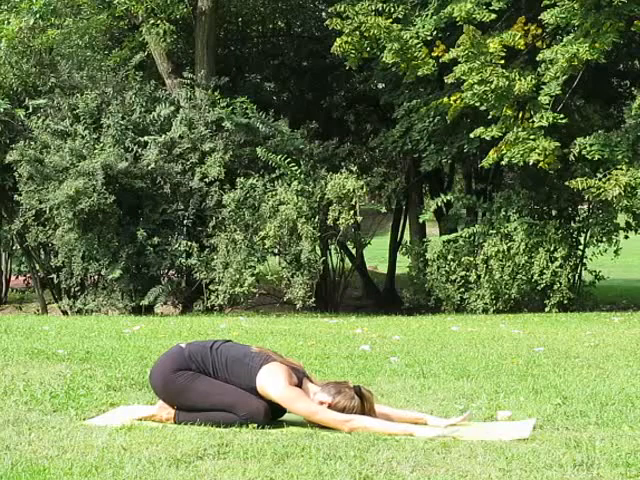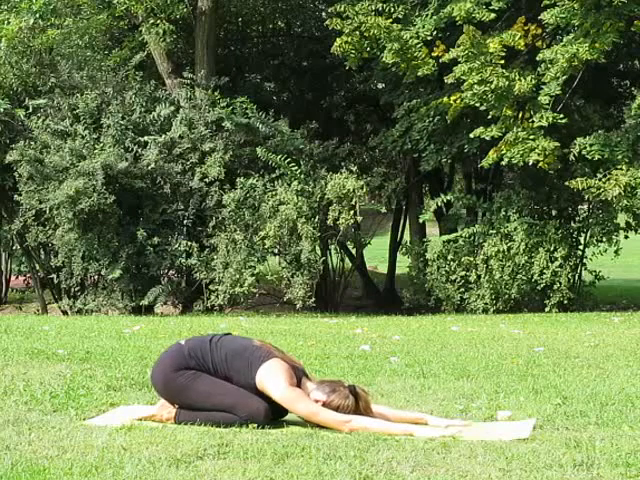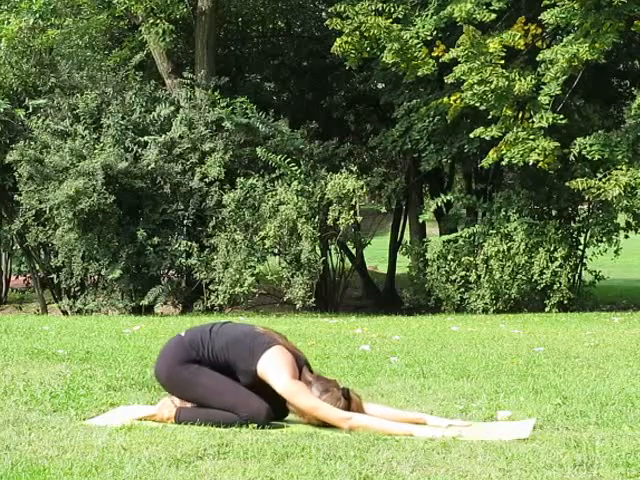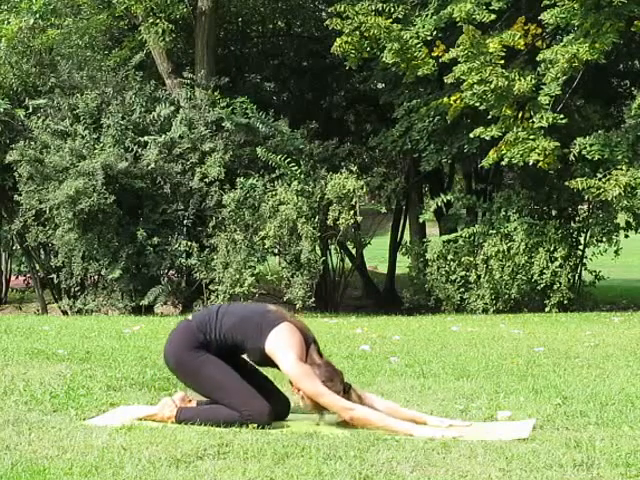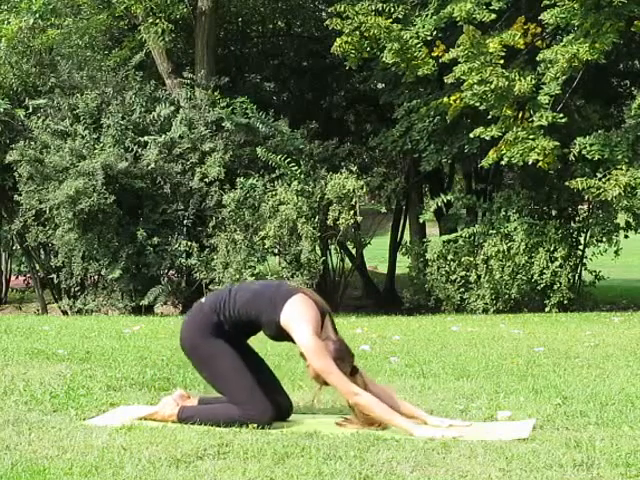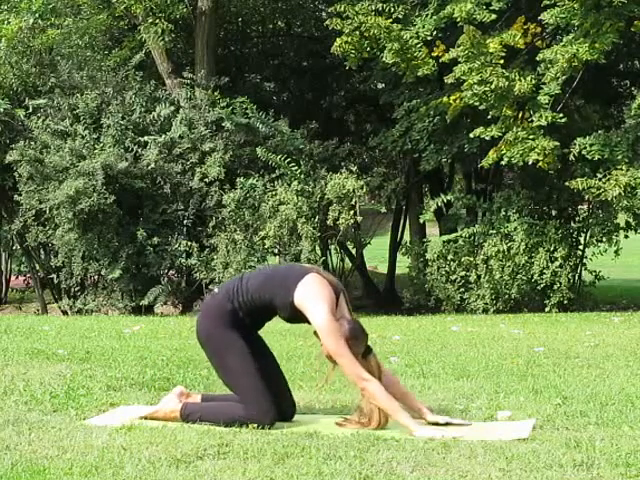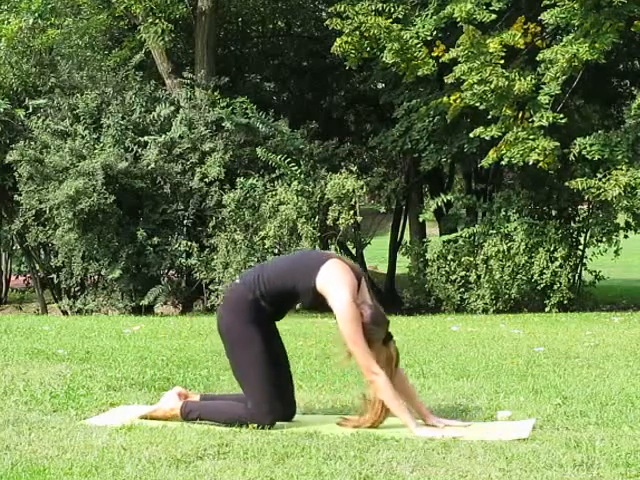
dt=0.5s
person 1, frame 1
left shoulder: (306, 384)
right shoulder: (283, 388)
left elbow: (370, 408)
right elbow: (347, 422)
left wrist: (430, 419)
right wrist: (415, 431)
left hip: (194, 360)
right hip: (172, 370)
left knee: (272, 411)
right knee: (255, 413)
left ankle: (183, 404)
right ankle: (174, 414)
person 1, frame 2
left shoulder: (305, 384)
right shoulder: (283, 387)
left elbow: (368, 407)
right elbow: (346, 423)
left wrist: (430, 418)
right wrist: (415, 431)
left hip: (195, 359)
right hip: (173, 368)
left knee: (276, 409)
right knee: (257, 413)
left ankle: (188, 402)
right ankle: (174, 414)
person 1, frame 3
left shoulder: (303, 376)
right shoulder: (285, 379)
left elbow: (365, 406)
right elbow: (346, 419)
left wrist: (429, 419)
right wrist: (416, 431)
left hip: (201, 357)
right hip: (177, 361)
left knee: (277, 409)
right knee: (257, 413)
left ankle: (190, 400)
right ankle: (175, 413)
person 1, frame 4
left shoulder: (311, 356)
right shoulder: (293, 361)
left elbow: (366, 398)
right elbow: (347, 410)
left wrist: (428, 418)
right wrist: (415, 430)
left hip: (212, 346)
right hip: (187, 346)
left knee: (278, 408)
right knee: (257, 413)
left ankle: (190, 402)
right ankle: (175, 413)
person 1, frame 5
left shoulder: (322, 328)
right shoulder: (308, 334)
left elbow: (368, 384)
right elbow: (354, 394)
left wrist: (428, 418)
right wrist: (415, 428)
left hip: (224, 332)
right hip: (202, 330)
left knee: (280, 407)
right knee: (259, 414)
left ankle: (190, 400)
right ankle: (177, 411)
person 1, frame 6
left shoulder: (338, 308)
right shoulder: (322, 312)
left elbow: (377, 369)
right elbow: (363, 379)
left wrist: (427, 414)
right wrist: (415, 426)
left hip: (240, 323)
right hip: (219, 320)
left knee: (284, 410)
right knee: (262, 415)
left ankle: (192, 398)
right ankle: (178, 409)
person 1, frame 7
left shoulder: (359, 295)
right shoulder: (345, 300)
left elbow: (388, 363)
right elbow: (373, 371)
left wrist: (428, 415)
right wrist: (415, 426)
left hip: (259, 313)
right hip: (241, 311)
left knee: (284, 410)
right knee: (264, 415)
left ankle: (190, 397)
right ankle: (179, 408)
